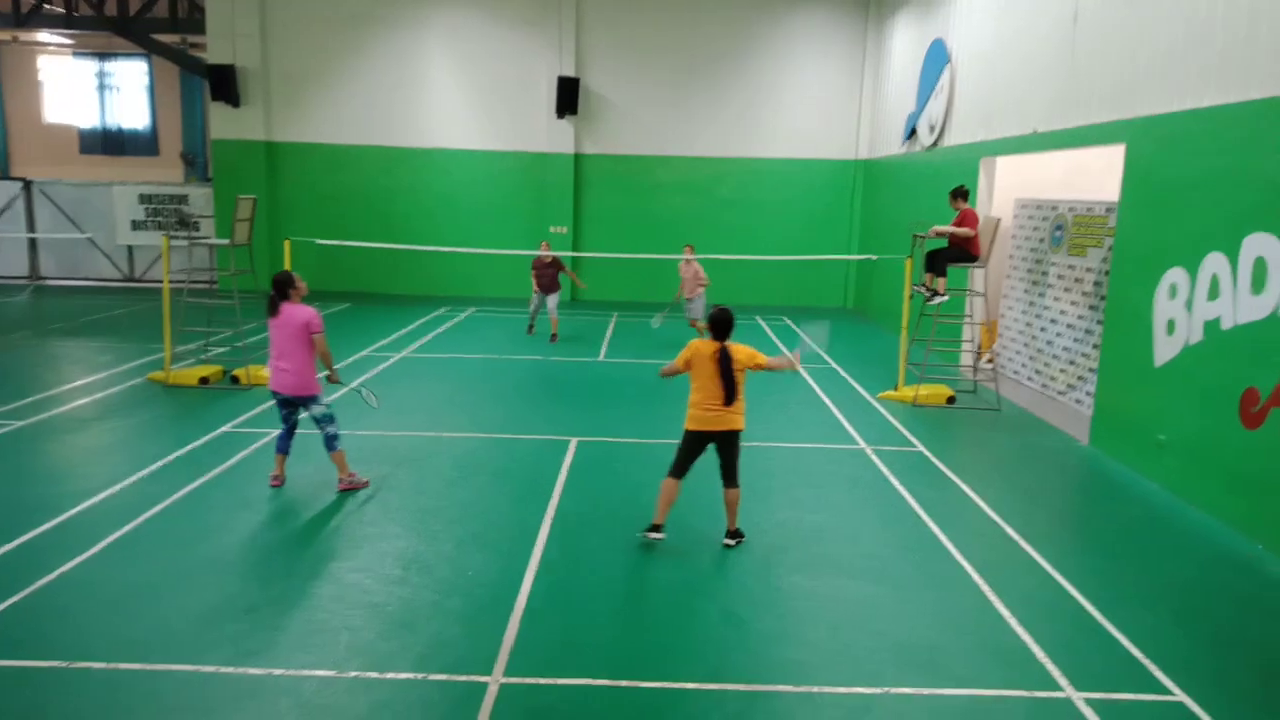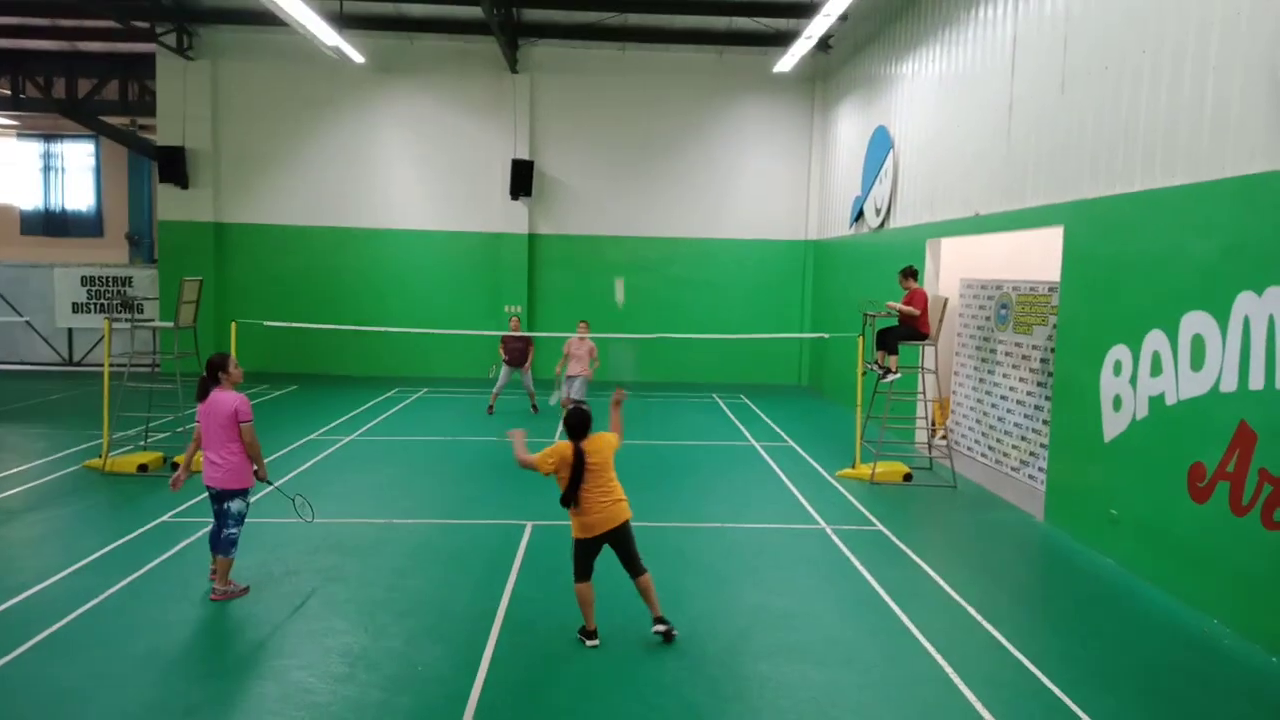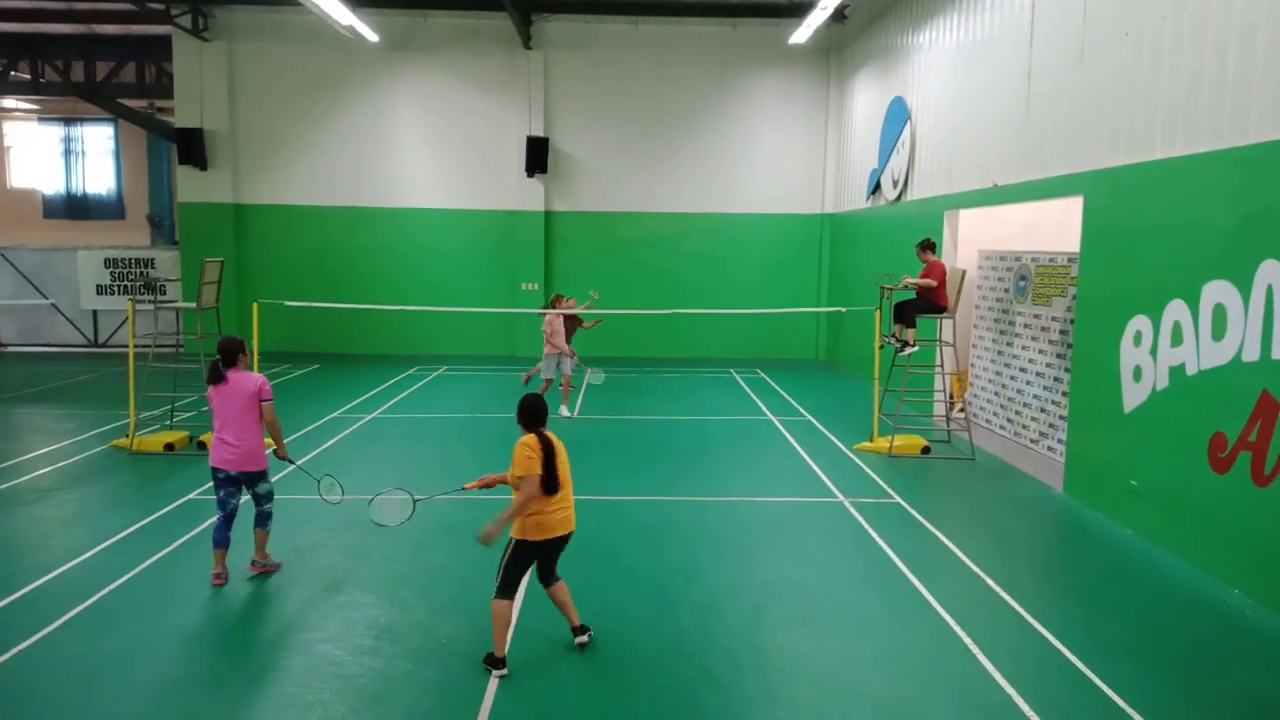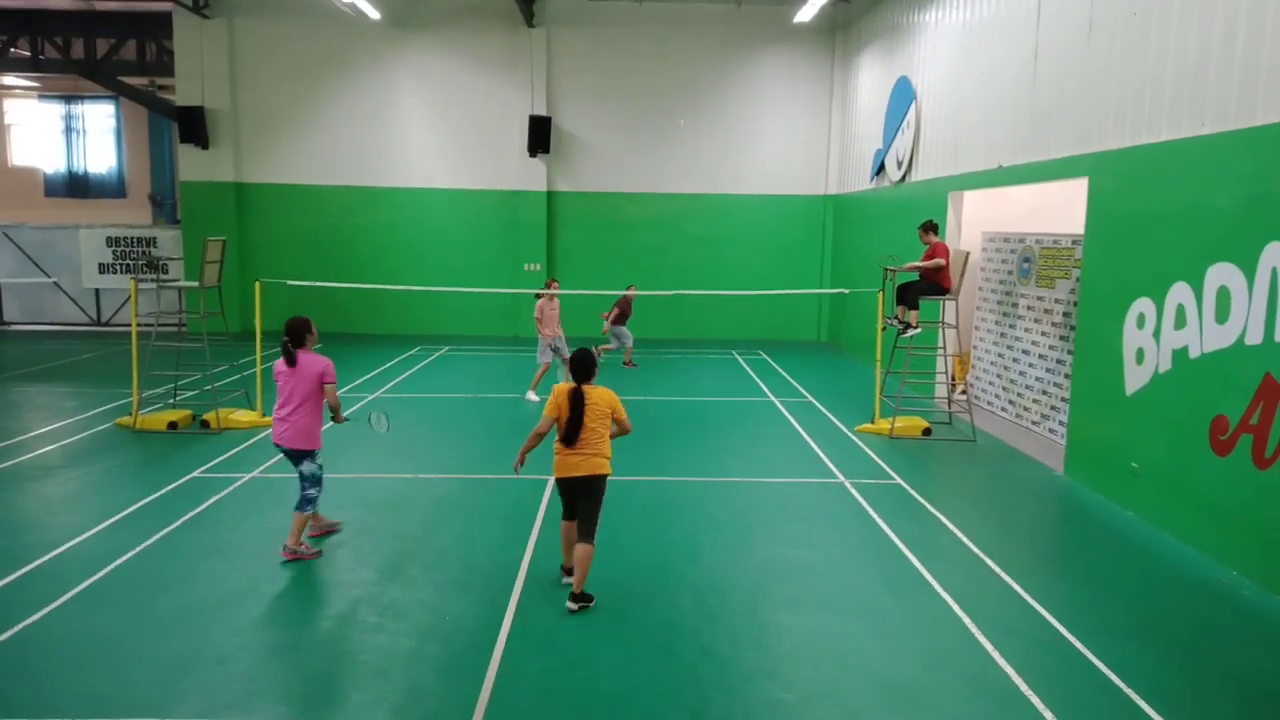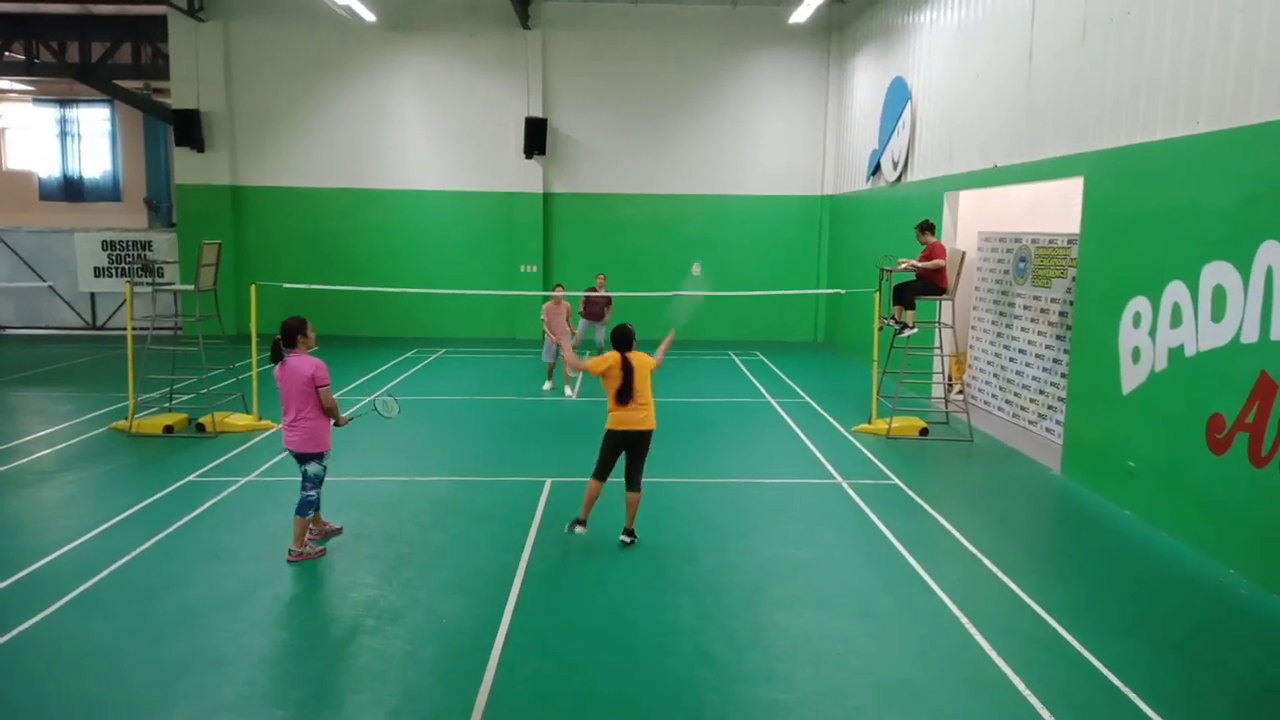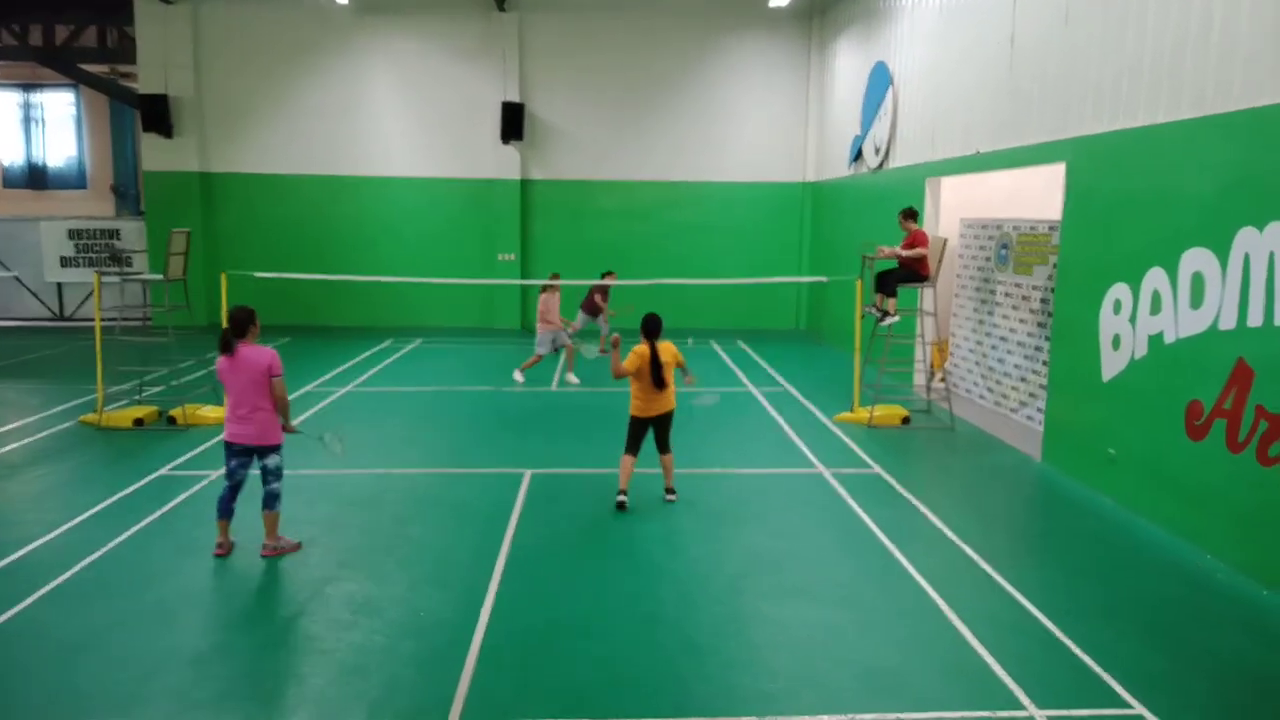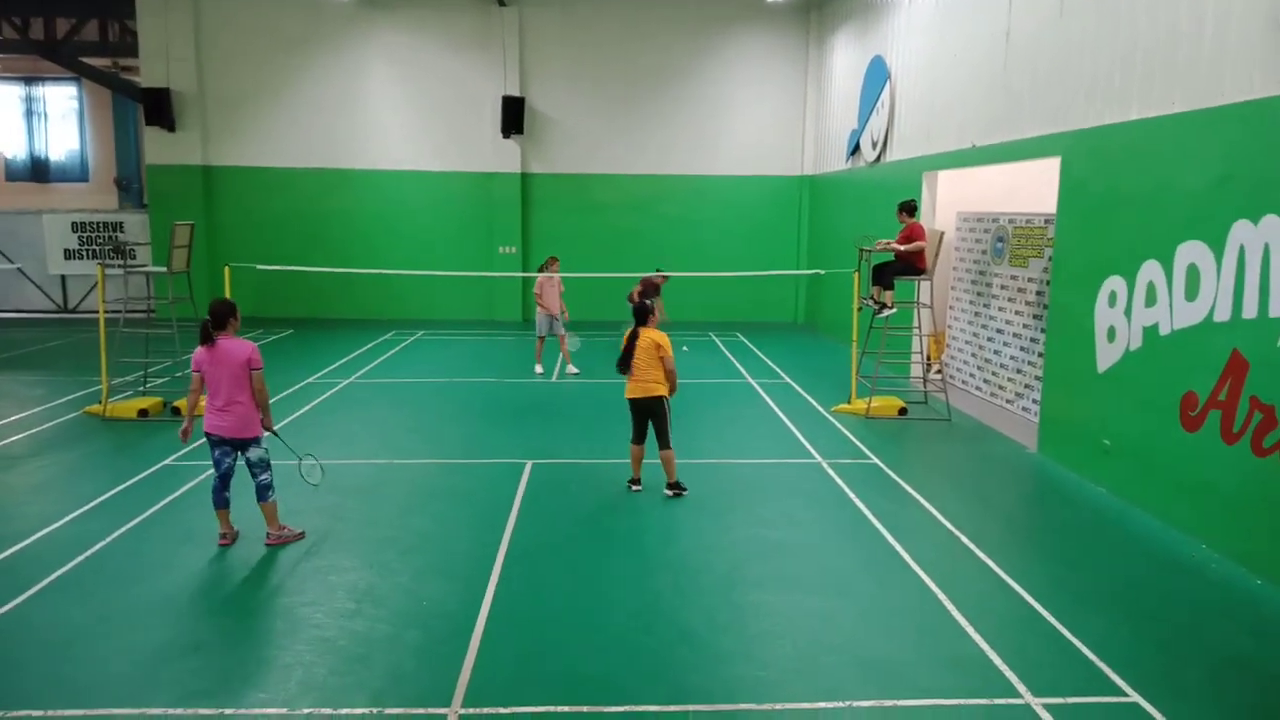
dt=0.7s
person 1, frame 1
left shoulder: (274, 316)
right shoulder: (309, 314)
right elbow: (321, 349)
right wrist: (332, 371)
left hip: (278, 384)
right hip: (304, 386)
left knee: (288, 427)
right knee: (328, 427)
left ankle: (277, 474)
right ankle: (346, 477)
person 1, frame 2
left shoulder: (205, 401)
right shoulder: (239, 400)
left elbow: (196, 440)
right elbow: (249, 441)
left wrist: (183, 469)
right wrist: (260, 466)
left hip: (212, 476)
right hip: (236, 478)
left knee: (220, 524)
right knee: (232, 529)
left ankle: (216, 569)
right ankle: (221, 586)
person 1, frame 3
left shoulder: (213, 387)
right shoulder: (258, 381)
right elbow: (270, 420)
right wrist: (281, 447)
left hip: (221, 461)
right hip: (252, 460)
left knee: (224, 515)
right knee: (265, 505)
left ankle: (219, 570)
right ankle: (260, 560)
person 1, frame 4
left shoulder: (280, 364)
right shoulder: (323, 364)
left elbow: (284, 398)
right elbow: (332, 401)
right wrist: (338, 416)
left hip: (281, 435)
right hip: (305, 438)
left knee: (310, 479)
right knee: (311, 488)
left ankle: (317, 522)
right ankle: (293, 545)
person 1, frame 5
left shoulder: (280, 367)
right shoulder: (315, 366)
right elbow: (328, 404)
right wrist: (339, 419)
left hip: (292, 439)
right hip: (312, 440)
left knee: (313, 483)
right knee: (310, 490)
left ankle: (318, 527)
right ankle: (297, 548)
person 1, frame 6
left shoulder: (223, 360)
right shoulder: (268, 356)
left elbow: (233, 394)
right elbow: (280, 396)
right wrist: (286, 421)
left hip: (235, 434)
right hip: (266, 434)
left knee: (231, 485)
right knee: (271, 485)
left ankle: (222, 541)
right ankle: (271, 542)
person 1, frame 7
left shoulder: (201, 353)
right shoulder: (248, 349)
left elbow: (194, 390)
right elbow: (259, 389)
left wrist: (188, 420)
right wrist: (267, 416)
left hip: (215, 427)
right hip: (246, 427)
left knee: (222, 477)
right knee: (262, 476)
left ankle: (226, 531)
right ankle: (274, 531)
person 2, frame 1
left shoulder: (695, 348)
right shoulder: (742, 353)
left elbow: (670, 370)
right elbow: (773, 364)
left wrist: (664, 371)
right wrist: (790, 363)
left hip: (698, 424)
right hip: (730, 426)
left knee: (675, 474)
right knee: (730, 479)
left ankle: (657, 526)
right ankle: (732, 531)
person 2, frame 2
left shoulder: (558, 453)
right shoulder: (603, 443)
left elbow: (523, 460)
right elbow: (617, 434)
left wrist: (518, 438)
right wrist: (616, 406)
left hip: (586, 527)
right hip: (618, 517)
left knee: (582, 576)
right knee: (636, 567)
left ankle: (590, 631)
right ankle: (659, 619)
person 2, frame 3
left shoulder: (527, 445)
right shoulder: (552, 441)
left elbow: (529, 494)
left wrist: (498, 525)
right wrist: (499, 478)
left hip: (531, 531)
right hip: (563, 525)
left knee: (504, 590)
right knee: (549, 577)
left ankle: (498, 659)
right ankle: (578, 628)
person 2, frame 4
left shoulder: (560, 392)
right shoulder: (608, 396)
left elbow: (541, 430)
right elbow: (626, 428)
left wrist: (521, 453)
left hip: (564, 469)
right hip: (595, 470)
left knee: (569, 517)
right knee: (586, 532)
left ankle: (567, 569)
right ankle: (576, 595)
person 2, frame 5
left shoulder: (609, 361)
right shoulder: (643, 359)
left elbow: (575, 365)
right elbow: (657, 361)
left wrist: (565, 346)
right wrist: (666, 343)
left hip: (617, 427)
right hip: (644, 427)
left knee: (599, 475)
right knee: (633, 480)
left ankle: (581, 520)
right ankle: (628, 530)
person 2, frame 6
left shoulder: (639, 352)
right shoulder: (670, 348)
left elbow: (618, 373)
right elbow: (681, 364)
left wrist: (615, 348)
right wrist: (687, 374)
left hip: (641, 410)
right hip: (666, 407)
left knee: (630, 451)
right knee: (664, 447)
left ankle: (622, 491)
right ankle: (670, 489)
person 2, frame 7
left shoulder: (630, 335)
right shoulder: (659, 337)
right elbow: (670, 368)
right wrist: (673, 387)
left hip: (634, 394)
right hip: (655, 394)
left knee: (637, 437)
right knee: (664, 440)
left ankle: (636, 480)
right ankle: (672, 484)
